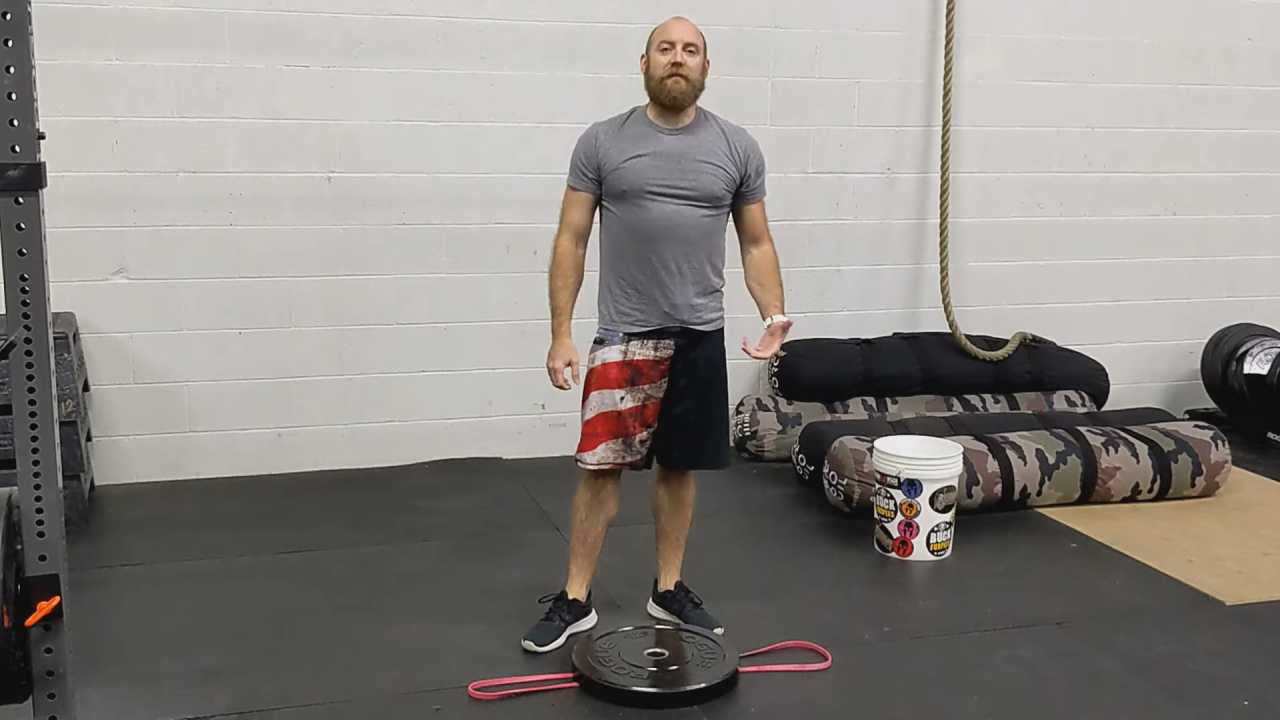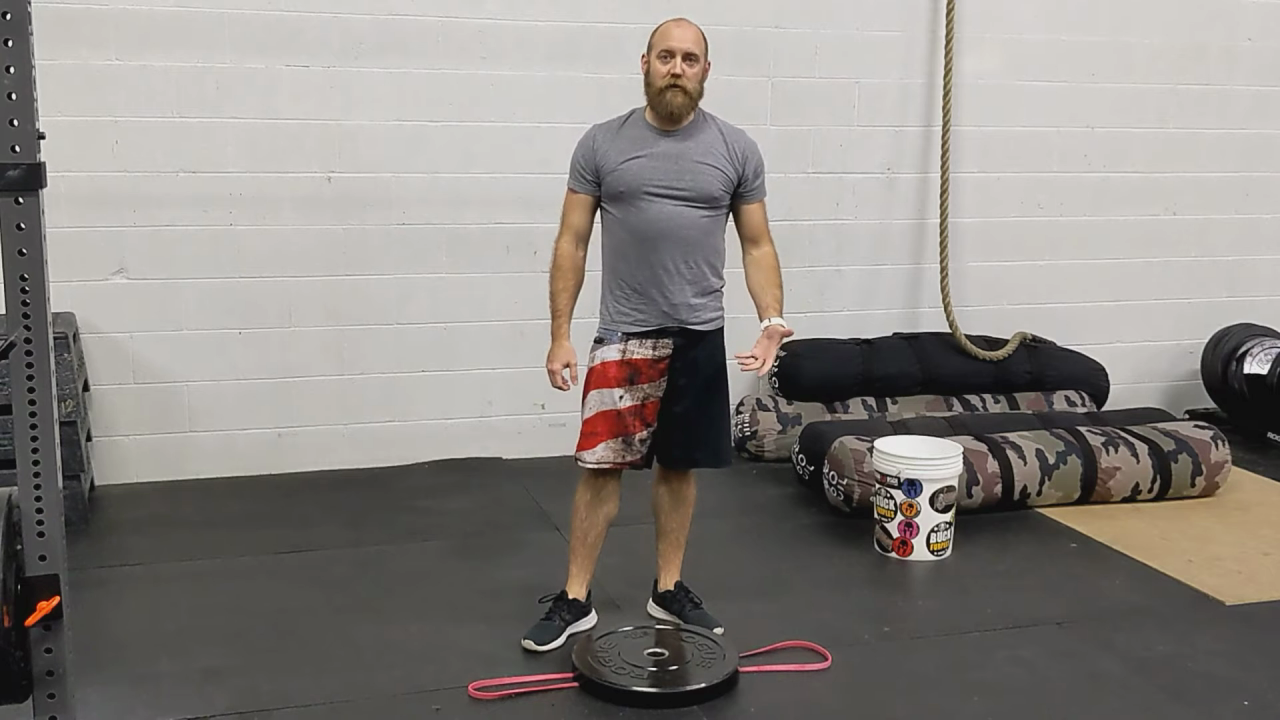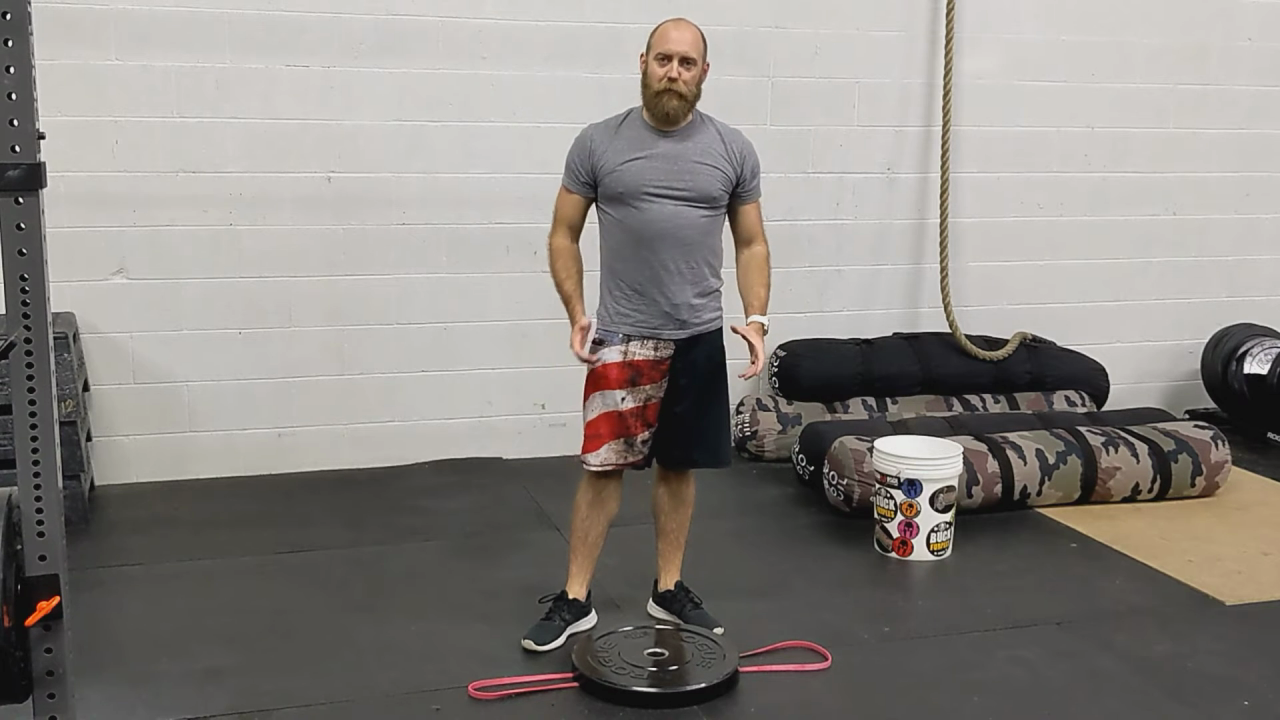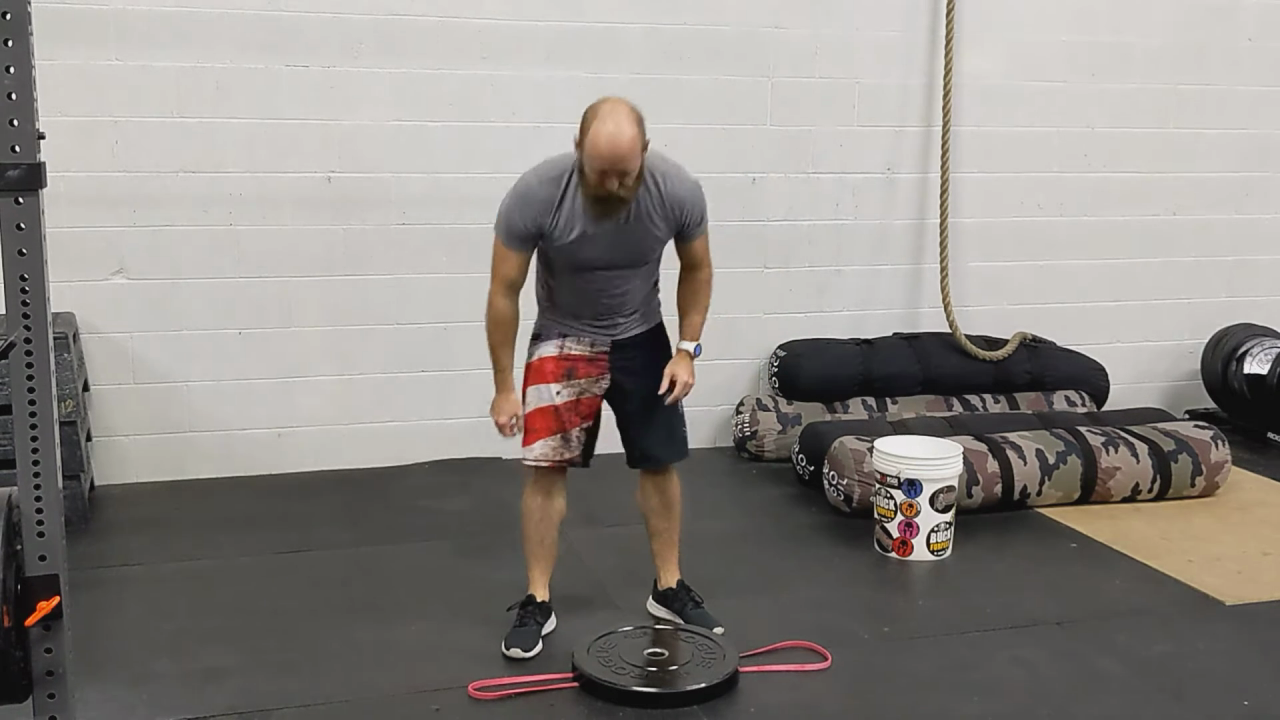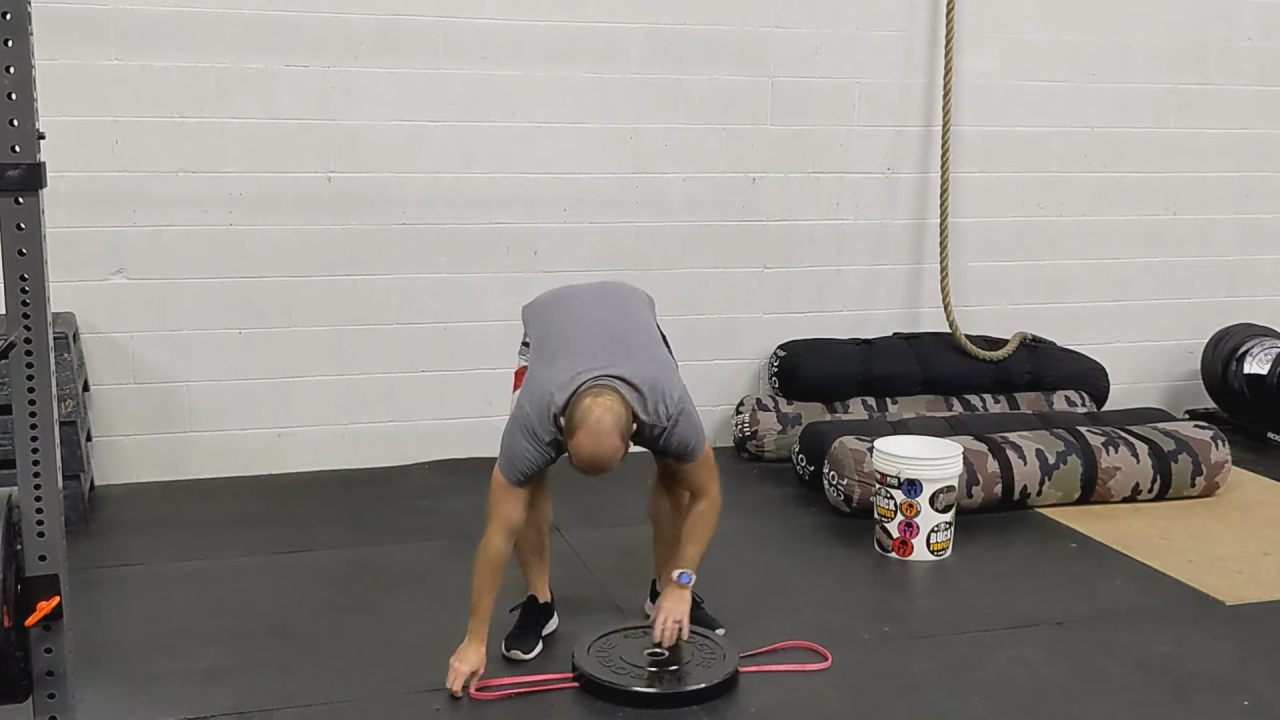
dt=1s
person 1, frame 1
left shoulder: (737, 147)
right shoulder: (601, 141)
left elbow: (756, 243)
right elbow: (570, 241)
left wrist: (775, 315)
right wrist: (561, 332)
left hip: (701, 336)
right hip: (624, 336)
left knee: (679, 466)
right knee: (600, 466)
left ankle: (668, 590)
right ankle: (575, 600)
person 1, frame 2
left shoulder: (735, 148)
right shoulder: (601, 144)
left elbow: (756, 244)
right elbow: (571, 243)
left wrist: (773, 320)
right wrist: (559, 334)
left hip: (700, 336)
right hip: (624, 336)
left knee: (679, 466)
right knee: (600, 466)
left ankle: (668, 589)
right ankle: (574, 599)
person 1, frame 3
left shoulder: (733, 149)
right shoulder: (598, 143)
left elbow: (751, 244)
right elbow: (564, 233)
left wrist: (756, 317)
right wrist: (576, 312)
left hip: (700, 337)
right hip: (624, 339)
left knee: (679, 465)
right knee: (603, 465)
left ankle: (669, 589)
right ankle: (574, 599)
person 1, frame 4
left shoulder: (678, 189)
right shoulder: (535, 193)
left elbow: (697, 270)
right elbow: (503, 295)
left wrist: (687, 349)
right wrist: (503, 391)
left hip: (642, 336)
right hip: (564, 340)
left knee: (660, 461)
right knee: (546, 466)
left ankle: (669, 589)
right ankle: (538, 602)
person 1, frame 5
left shoulder: (669, 410)
right shoulder: (536, 422)
left elbow: (707, 495)
right elbow: (499, 532)
left wrist: (681, 583)
right wrist: (474, 640)
left knee: (676, 465)
right knee: (528, 477)
left ankle: (662, 589)
right ankle: (540, 604)
